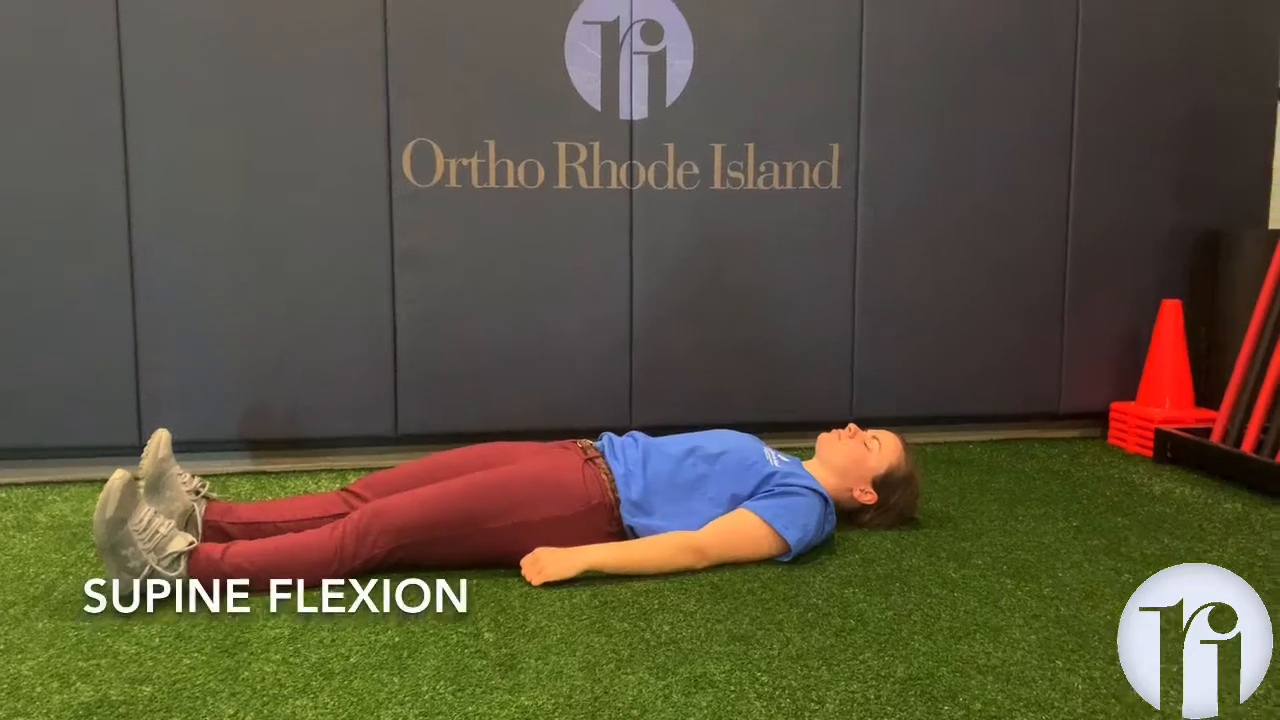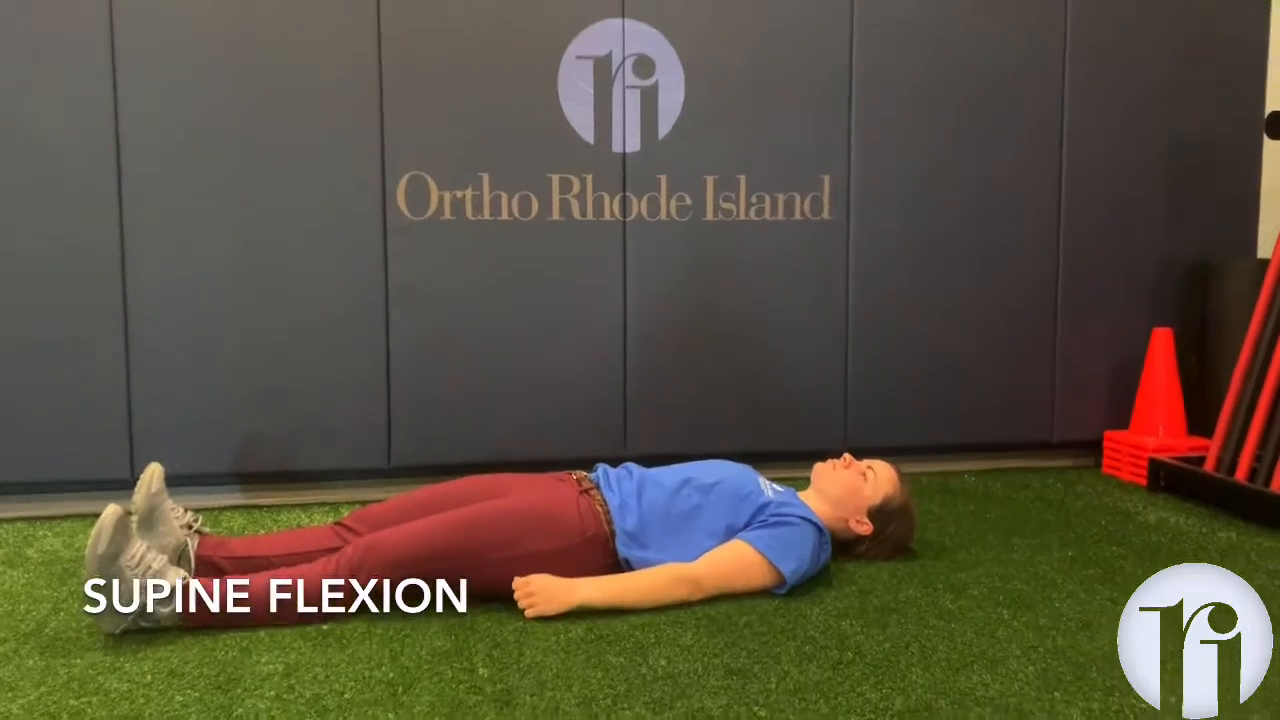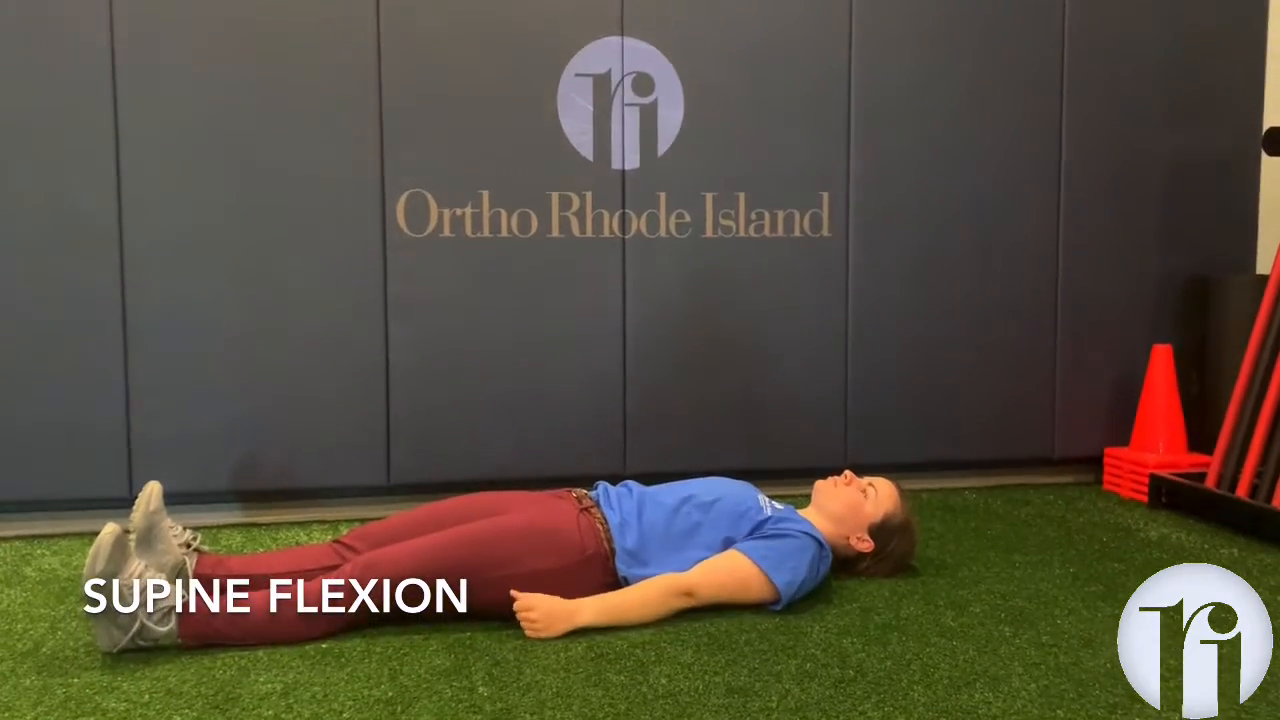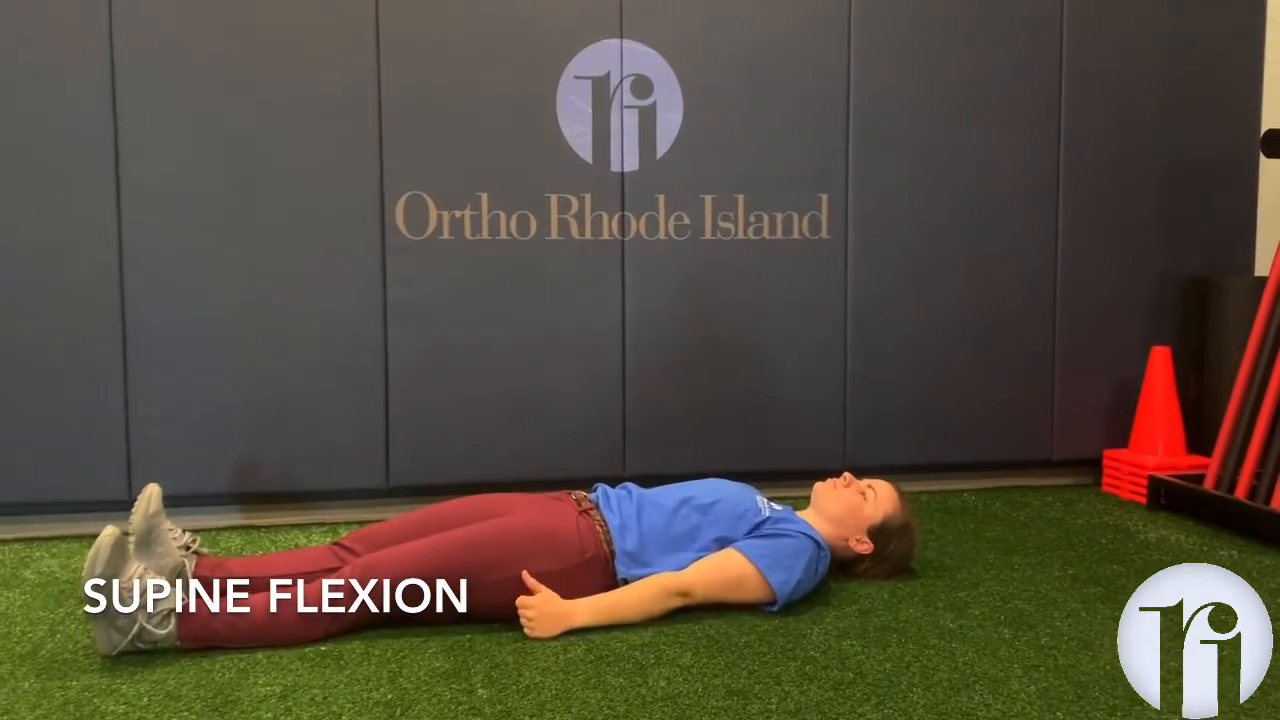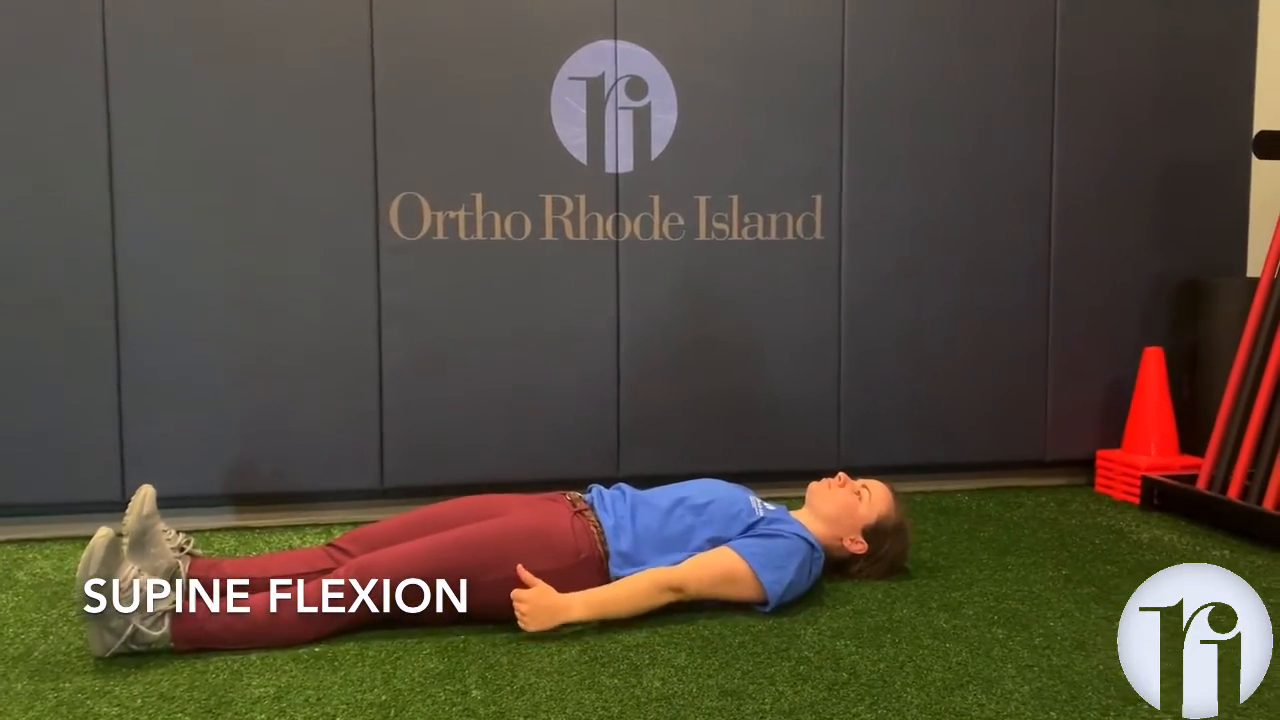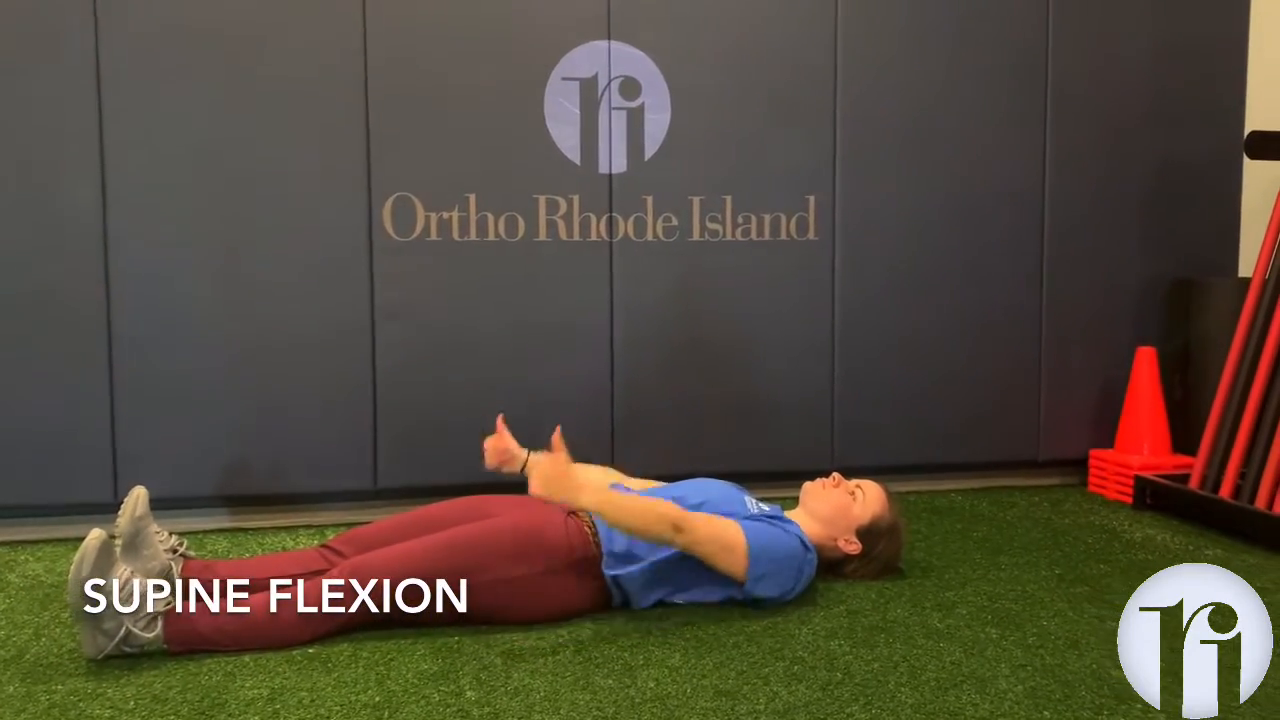
dt=0.4s
person 1, frame 1
left shoulder: (803, 509)
right shoulder: (774, 467)
left elbow: (697, 546)
left wrist: (579, 560)
left hip: (592, 503)
right hip: (583, 457)
left knee: (378, 530)
right knee: (368, 497)
left ankle: (181, 563)
right ankle: (204, 514)
person 1, frame 2
left shoulder: (799, 539)
right shoulder: (772, 497)
left elbow: (691, 579)
left wrist: (573, 593)
left hip: (588, 535)
right hip: (578, 488)
left knee: (372, 562)
right knee: (361, 529)
left ankle: (172, 597)
right ankle: (197, 548)
person 1, frame 3
left shoulder: (797, 553)
right shoulder: (770, 515)
left elbow: (687, 588)
left wrist: (572, 614)
left hip: (587, 553)
right hip: (578, 507)
left knee: (371, 582)
right knee: (360, 549)
left ankle: (168, 617)
right ankle: (193, 566)
person 1, frame 4
left shoulder: (795, 554)
right shoulder: (767, 516)
left elbow: (684, 586)
left wrist: (572, 613)
left hip: (586, 556)
right hip: (577, 509)
left knee: (372, 584)
right knee: (357, 553)
left ankle: (167, 620)
right ankle: (192, 567)
person 1, frame 5
left shoulder: (790, 555)
right shoulder: (763, 517)
left elbow: (677, 581)
left wrist: (567, 606)
left hip: (581, 554)
right hip: (573, 510)
left knee: (368, 588)
right knee: (353, 554)
left ankle: (160, 622)
right ankle: (187, 569)
person 1, frame 6
left shoulder: (785, 558)
right shoulder: (759, 512)
left elbow: (675, 527)
right elbow: (633, 486)
left wrist: (571, 487)
right wrist: (532, 461)
left hip: (577, 563)
right hip: (571, 518)
left knee: (361, 587)
right knee: (348, 552)
left ankle: (154, 620)
right ankle: (180, 569)
